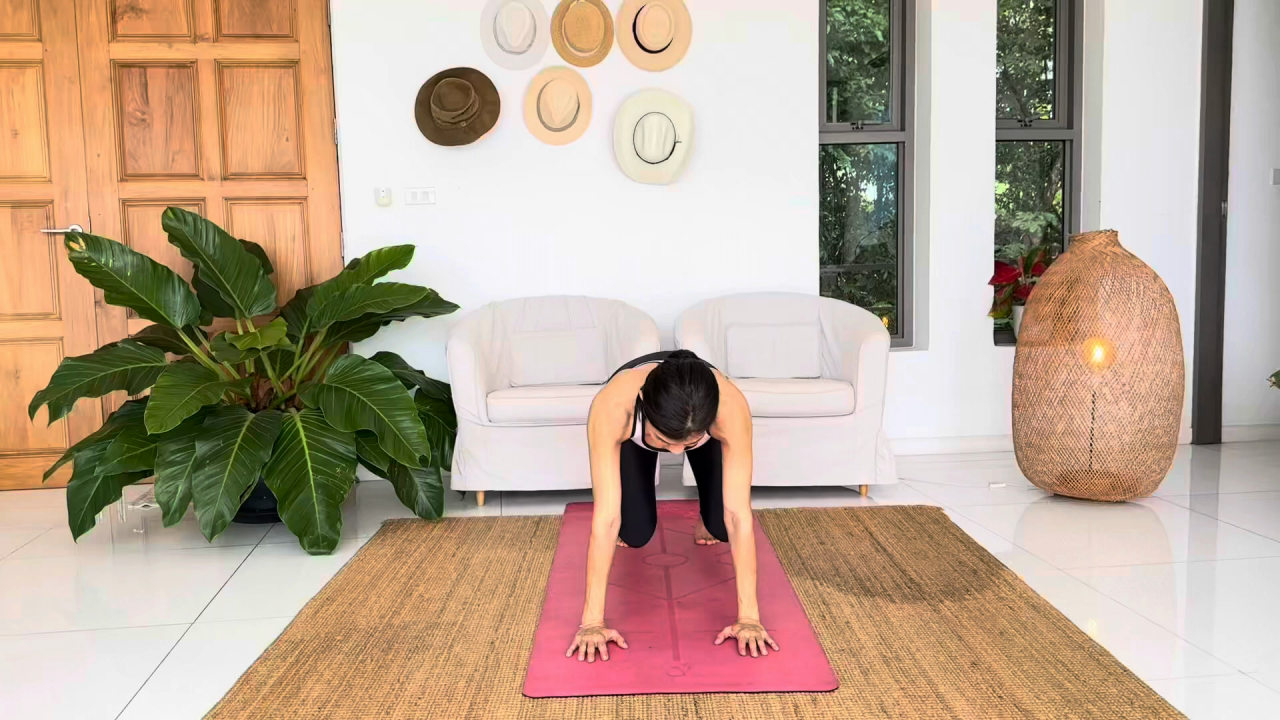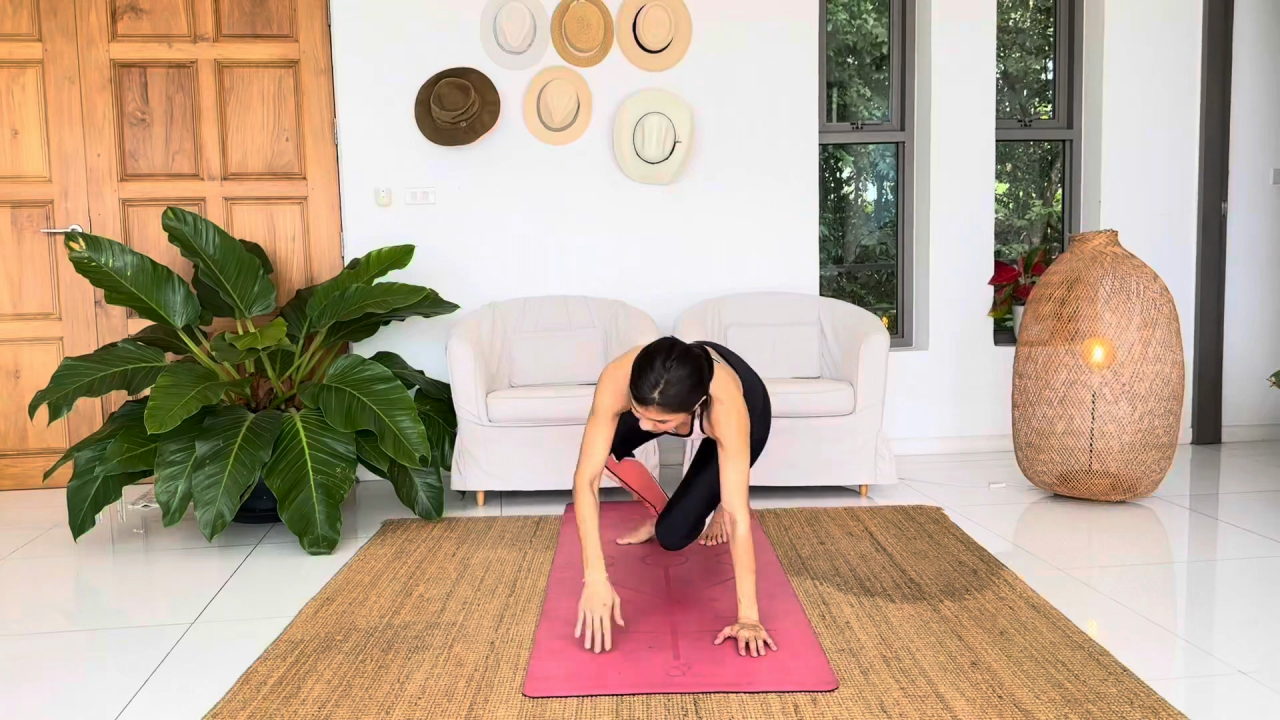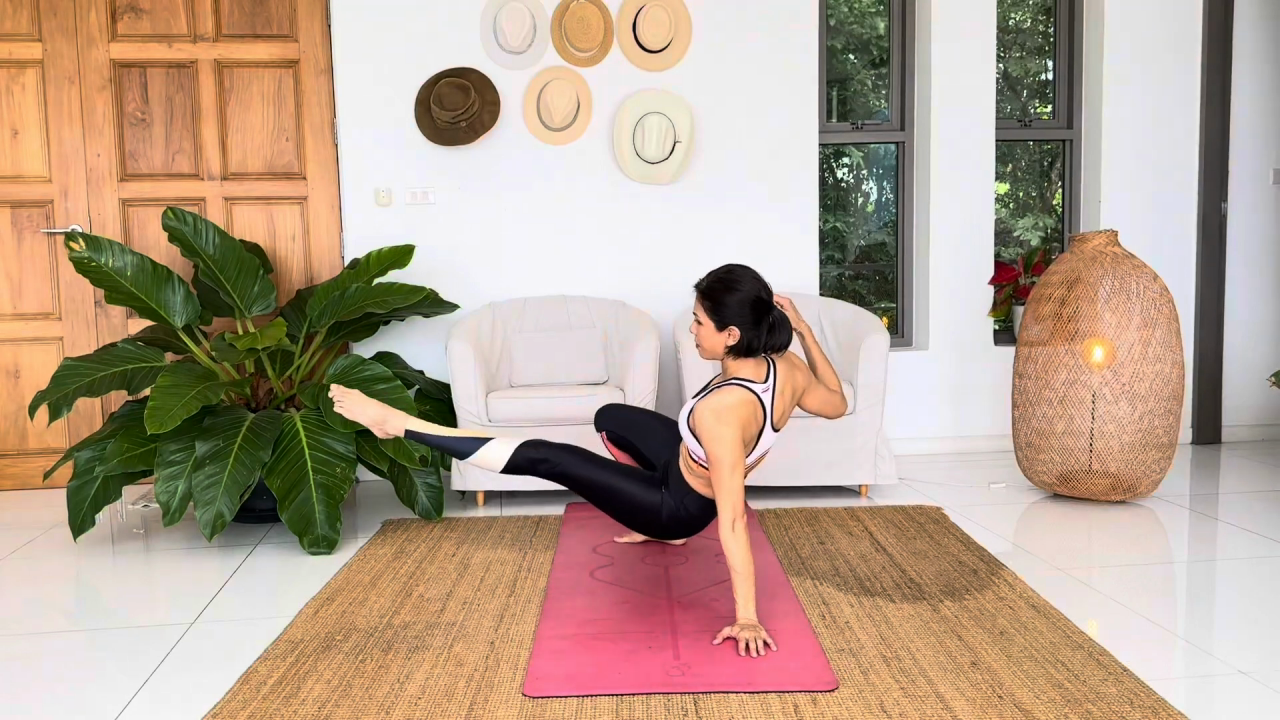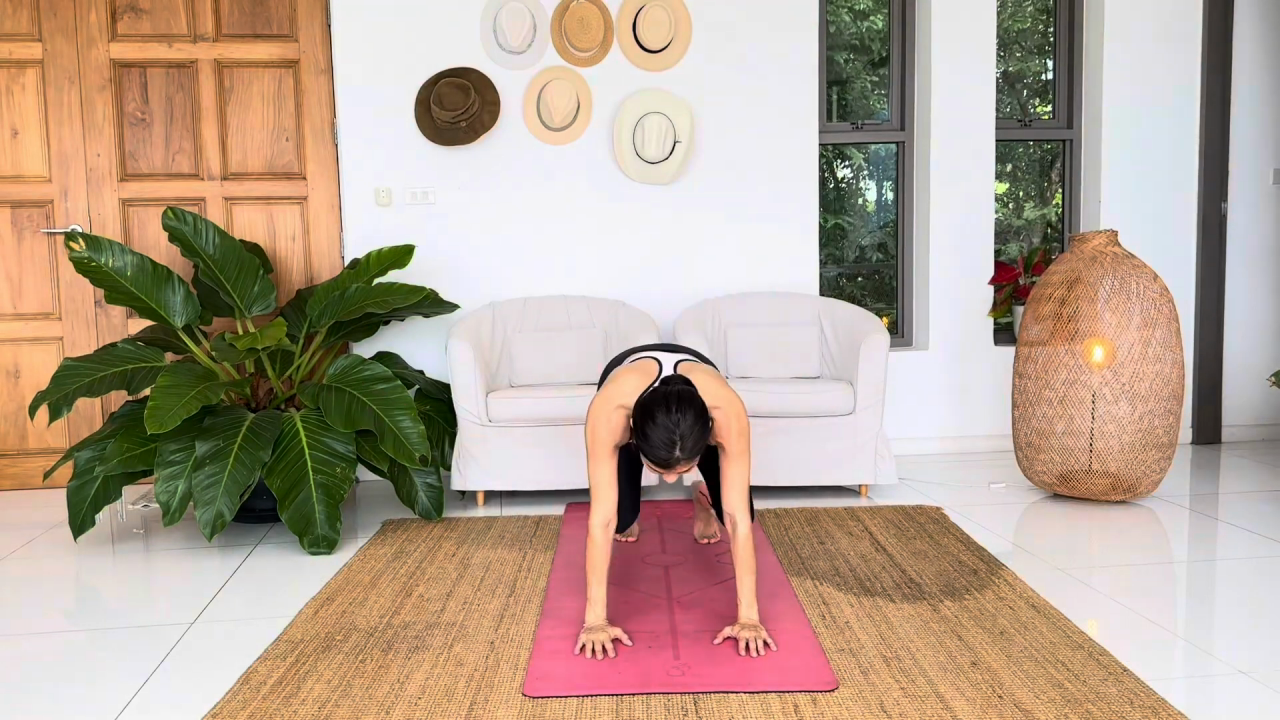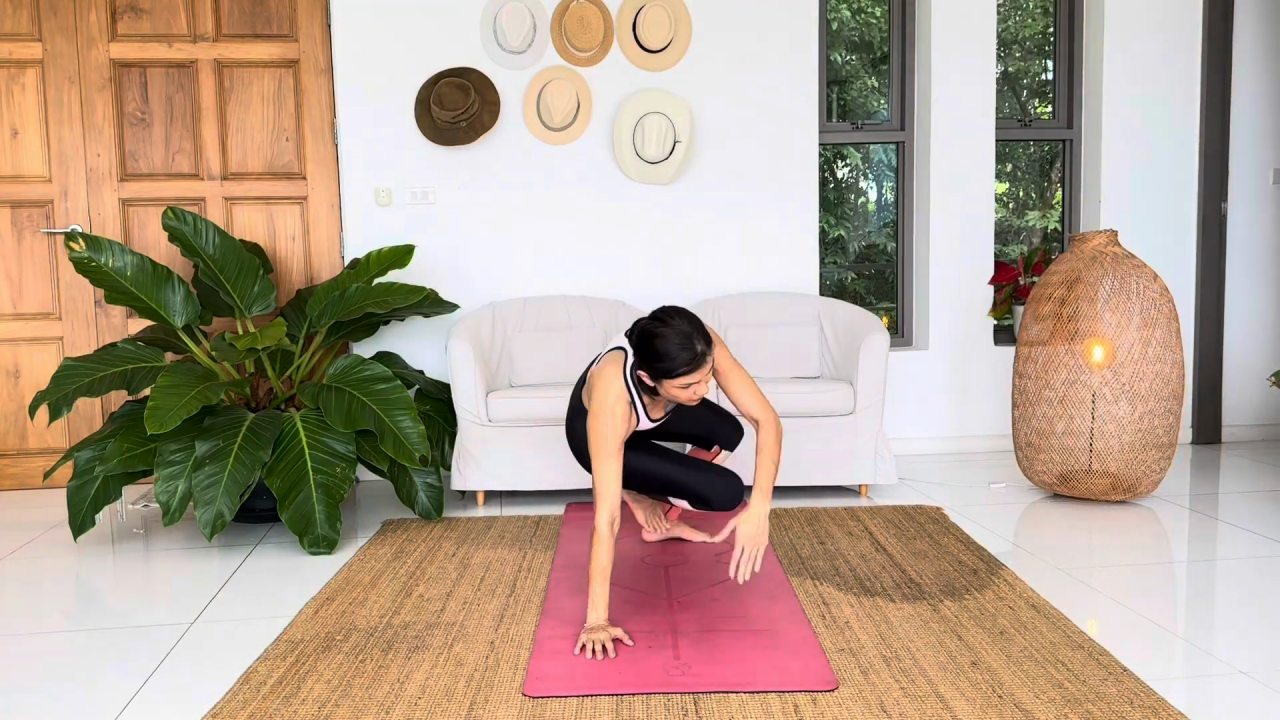
dt=1s
person 1, frame 1
left shoulder: (730, 406)
right shoulder: (613, 406)
left elbow: (739, 515)
right elbow: (605, 518)
left wrist: (748, 616)
right wrist: (592, 620)
left hip: (701, 423)
right hip: (634, 420)
left knee: (720, 527)
right knee: (636, 533)
left ankle: (709, 520)
person 1, frame 2
left shoulder: (725, 405)
right shoulder: (623, 377)
left elbow: (739, 515)
right elbow: (585, 481)
left wrist: (748, 617)
right wrist: (594, 580)
left knee: (673, 535)
left ankle: (714, 502)
right ankle: (662, 514)
person 1, frame 3
left shoulder: (721, 408)
right shoulder: (785, 365)
left elbow: (733, 521)
right elbow: (837, 405)
left wrist: (747, 618)
right wrist: (800, 327)
left hip: (682, 503)
right hip: (691, 463)
left knee: (542, 457)
right knee: (609, 419)
left ankle: (401, 425)
right ankle: (662, 529)
person 1, frame 4
left shoulder: (725, 410)
right shoulder: (610, 410)
left elbow: (738, 517)
right elbow: (601, 519)
left wrist: (748, 615)
right wrist: (595, 618)
left knee: (735, 516)
right knee: (621, 520)
left ankle: (703, 499)
person 1, frame 5
left shoulder: (696, 347)
right shoulder: (611, 401)
left elbow: (768, 422)
right elbow: (607, 520)
left wrist: (759, 509)
right wrist: (597, 620)
right knee: (719, 489)
left ankle: (662, 520)
right ankle: (644, 495)
